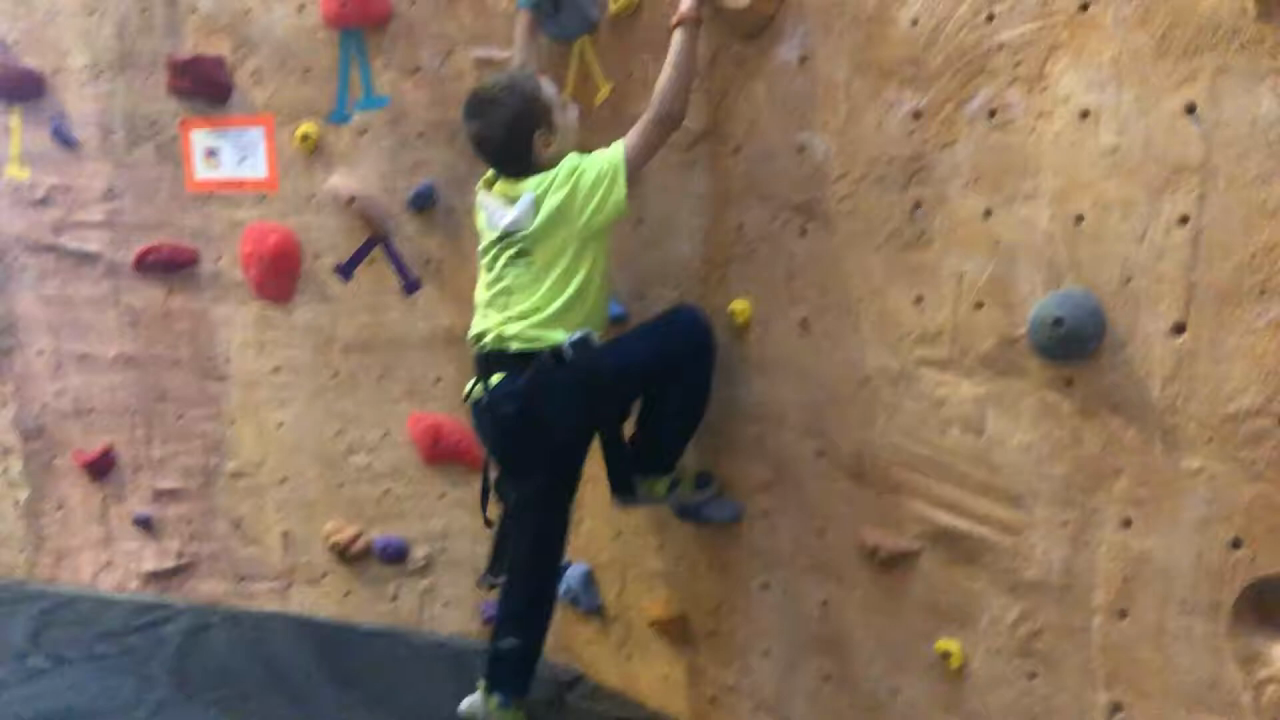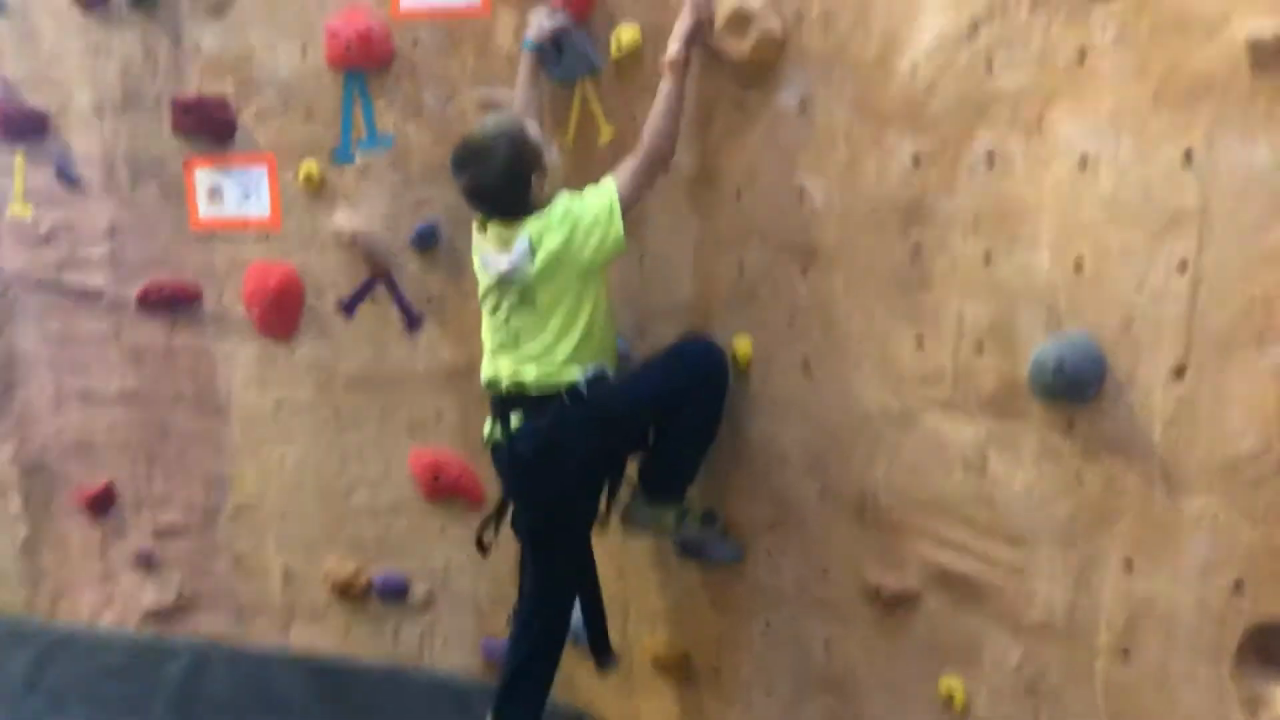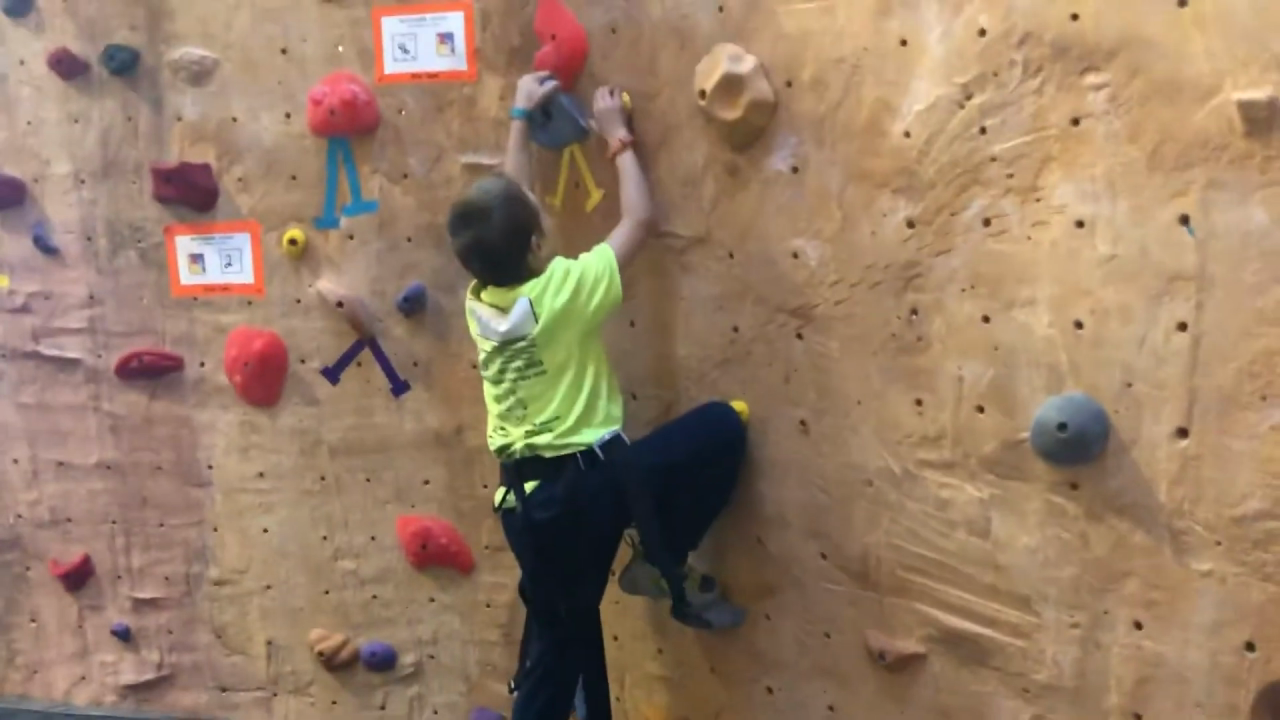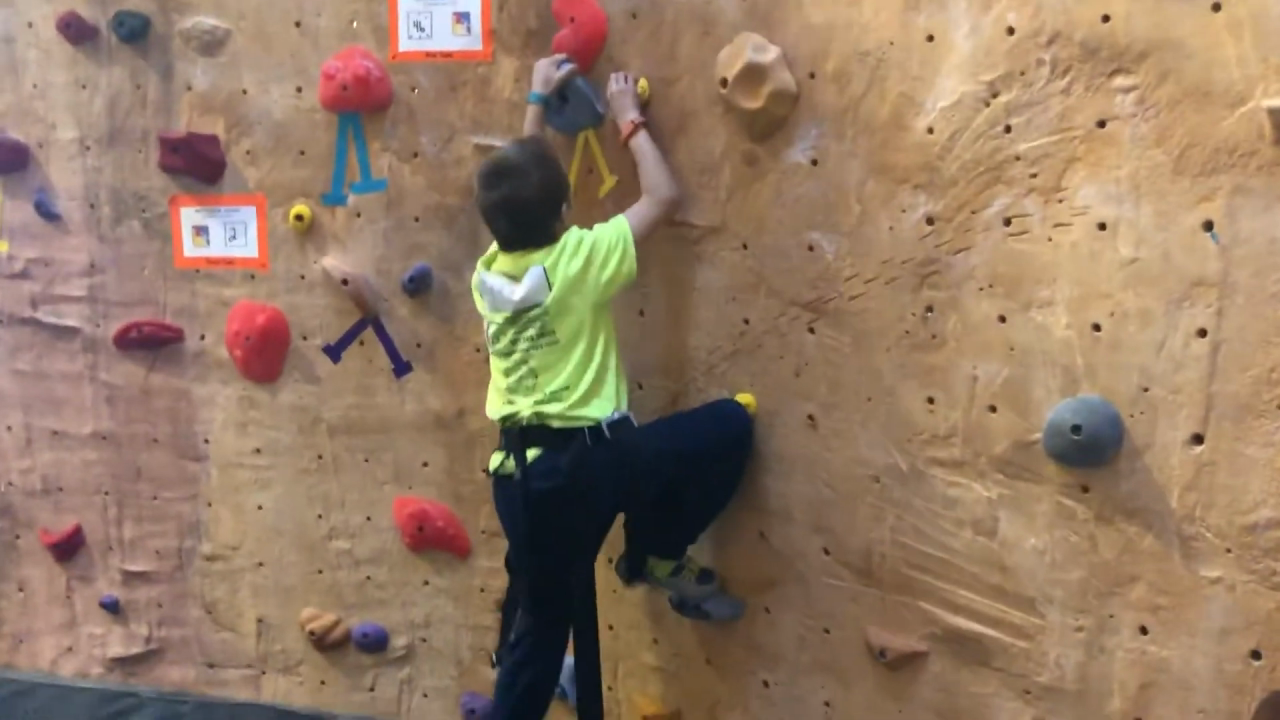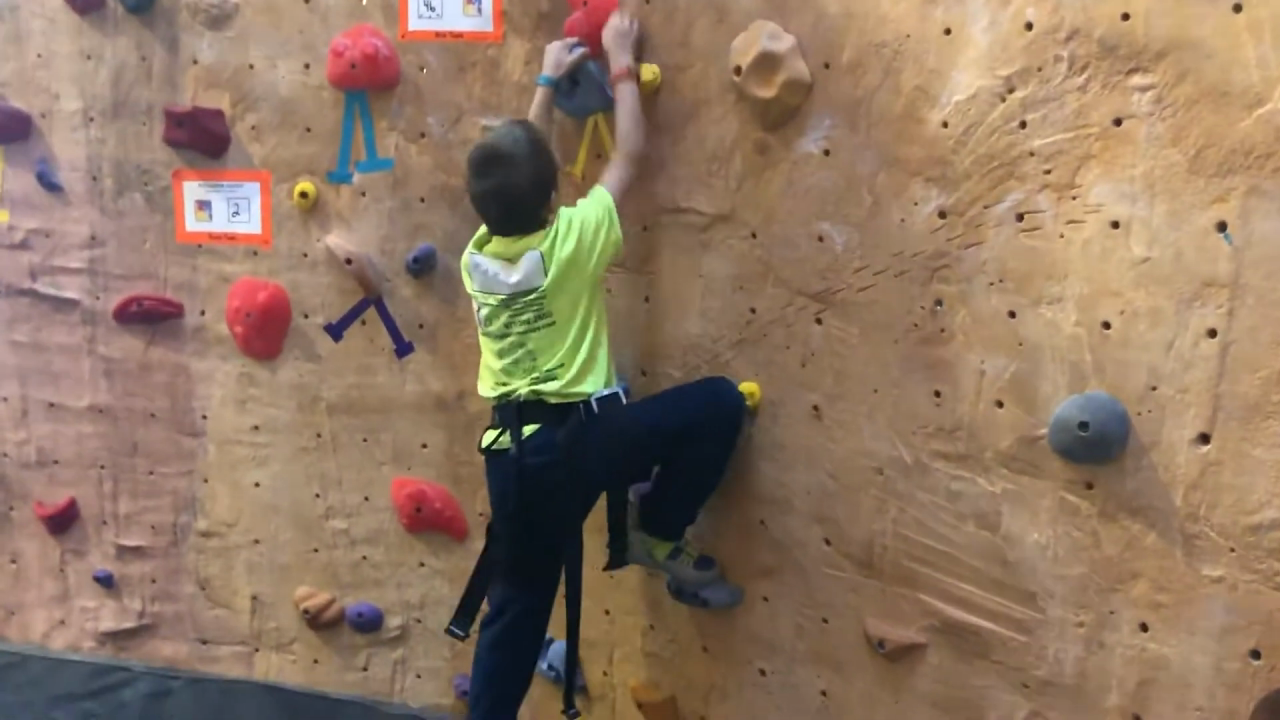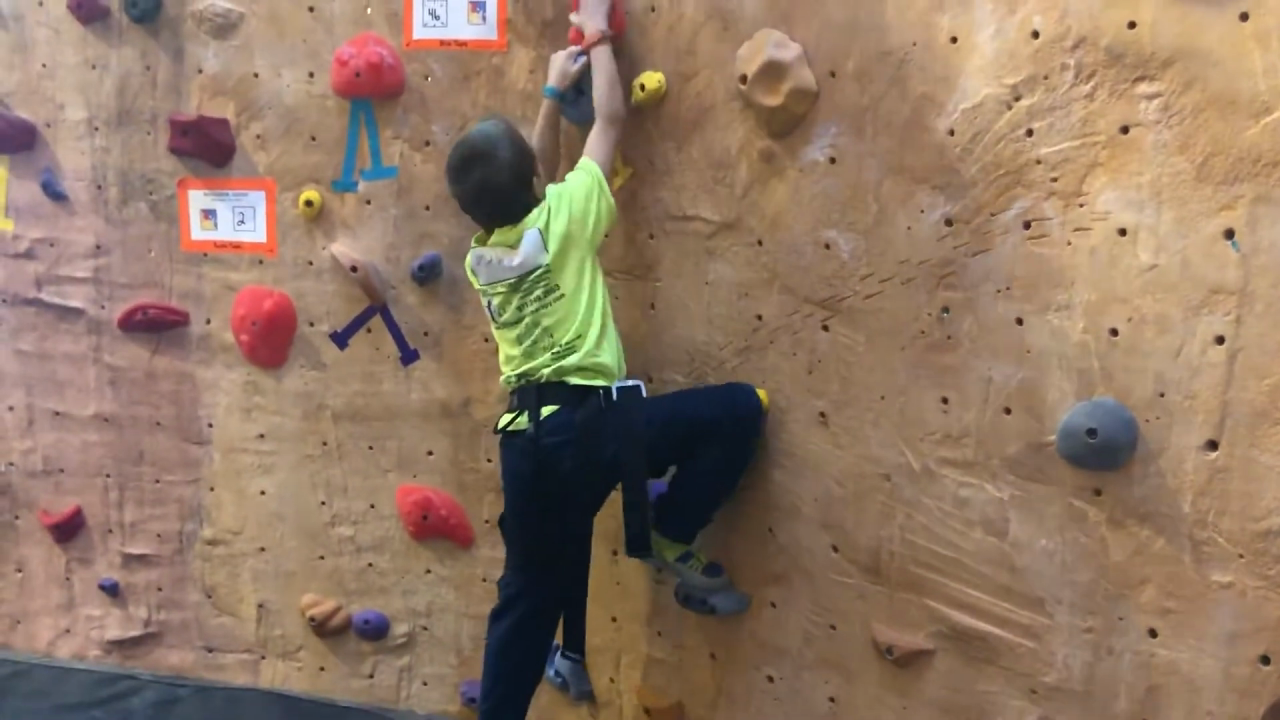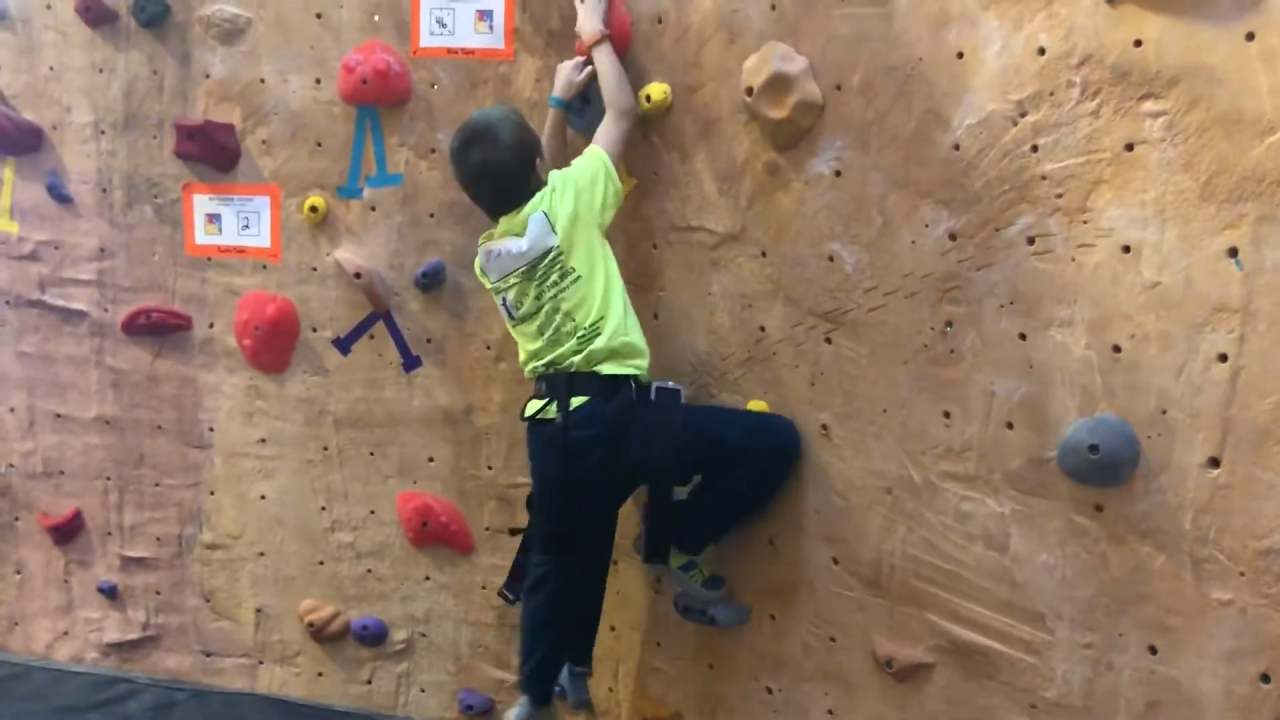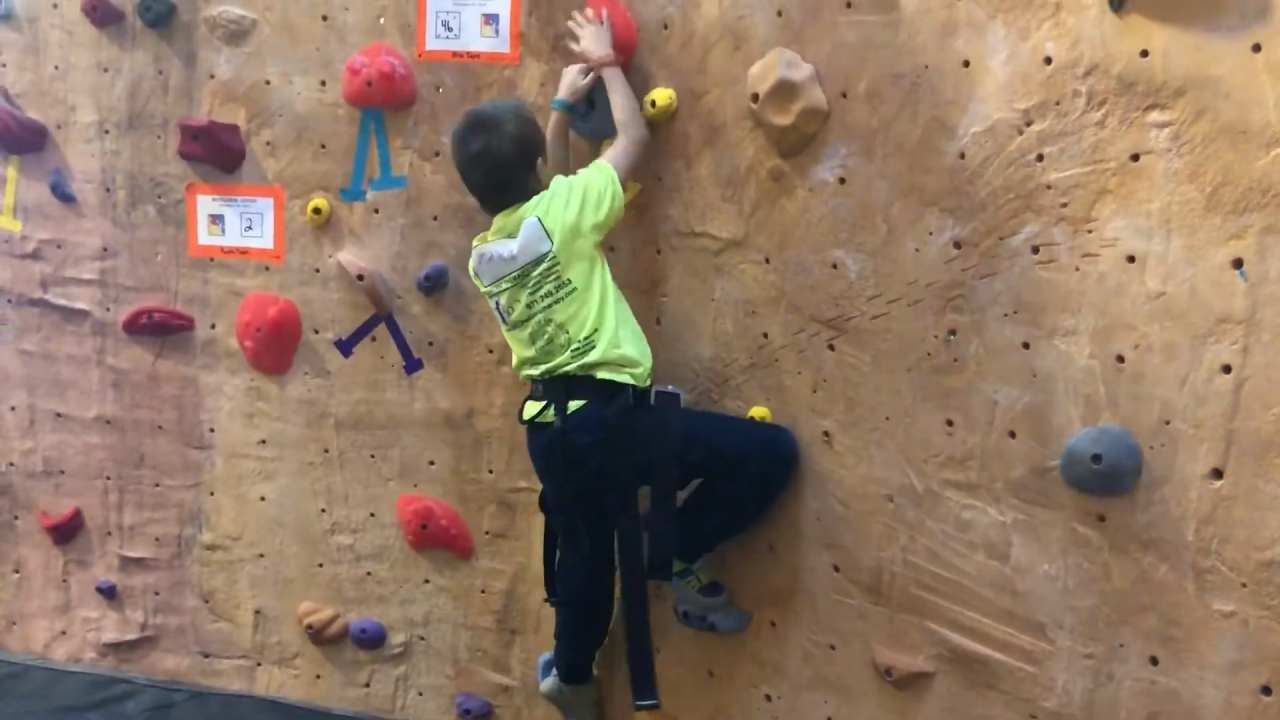
dt=0.3s
person 1, frame 1
left shoulder: (494, 186)
right shoulder: (574, 184)
left elbow: (520, 95)
right elbow: (665, 115)
left hip: (499, 395)
right hip: (552, 387)
left knee: (533, 542)
right knee: (688, 332)
right ankle: (650, 472)
person 1, frame 2
left shoulder: (486, 232)
right shoulder: (563, 222)
left elbow: (518, 130)
right elbow: (651, 152)
left hip: (519, 436)
right hip: (573, 421)
left knee: (548, 579)
right knee: (700, 359)
right ankle: (658, 501)
person 1, frame 3
left shoulder: (478, 301)
right shoulder: (564, 288)
left elbow: (502, 204)
right elbow: (640, 217)
left wrist: (520, 118)
right wrist: (617, 134)
left hip: (525, 499)
right hip: (585, 483)
left knee: (554, 644)
right knee: (720, 427)
right ankle: (660, 566)
person 1, frame 4
left shoulder: (489, 270)
right shoulder: (579, 259)
left elbow: (515, 185)
right elbow: (662, 196)
left wrist: (536, 101)
right wrist: (630, 117)
left hip: (518, 472)
right hip: (587, 461)
left knee: (539, 622)
right knee: (728, 425)
right ankle: (657, 556)
person 1, frame 5
left shoulder: (475, 257)
right shoulder: (572, 239)
left elbow: (512, 188)
right elbow: (631, 154)
left wrist: (546, 85)
right wrist: (623, 64)
left hip: (512, 451)
right hip: (580, 437)
left knee: (516, 599)
right knee: (718, 403)
right ankle: (655, 536)
person 1, frame 6
left shoulder: (479, 258)
right shoulder: (564, 217)
left elbow: (521, 188)
right elbow: (611, 119)
left wrist: (552, 93)
left hip: (528, 437)
right hip: (594, 423)
left knee: (528, 592)
right knee: (739, 408)
right ankle: (667, 536)
person 1, frame 7
left shoulder: (489, 253)
right shoulder: (565, 203)
right elbow: (623, 111)
left wrist: (558, 100)
left hip: (552, 426)
right hip: (615, 413)
left knee: (565, 562)
right knee: (774, 440)
right ankle: (677, 545)
person 1, frame 8
left shoulder: (484, 254)
right shoulder: (563, 210)
right elbow: (634, 137)
left wrist: (561, 106)
right wrist: (604, 59)
left hip: (550, 429)
right hip: (610, 416)
left knee: (583, 554)
right knee: (772, 451)
right ankle: (675, 556)
